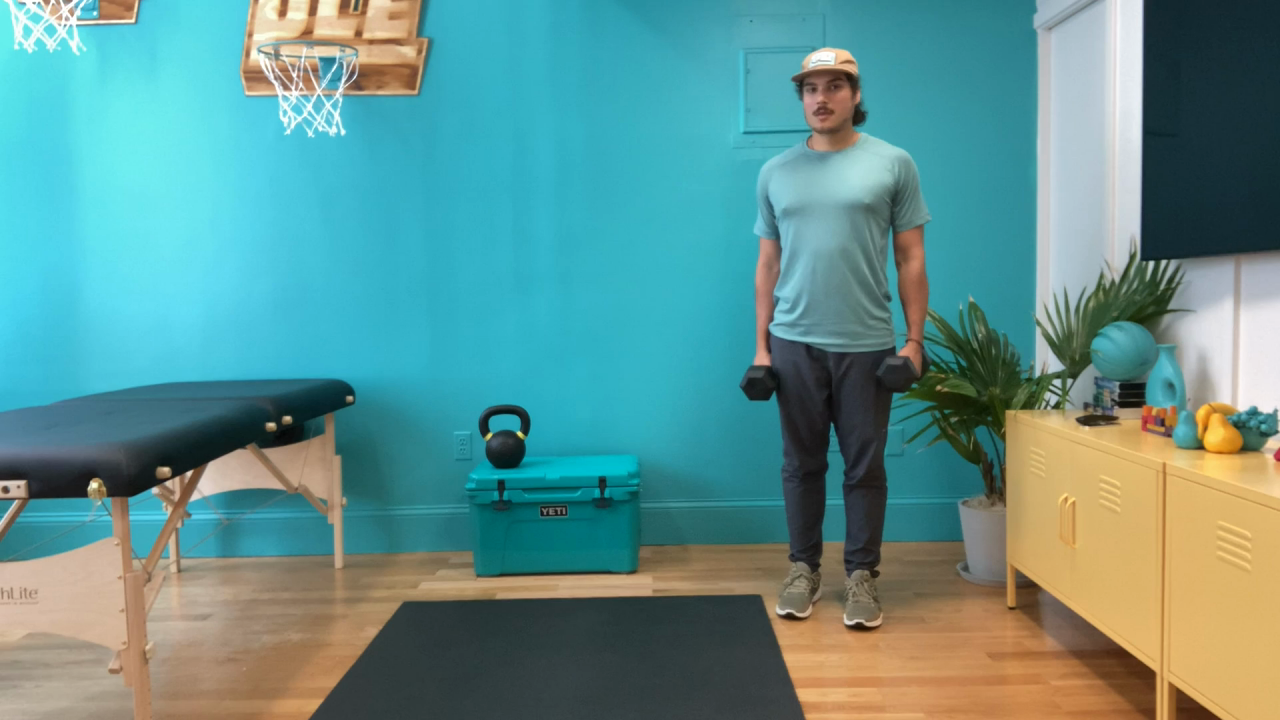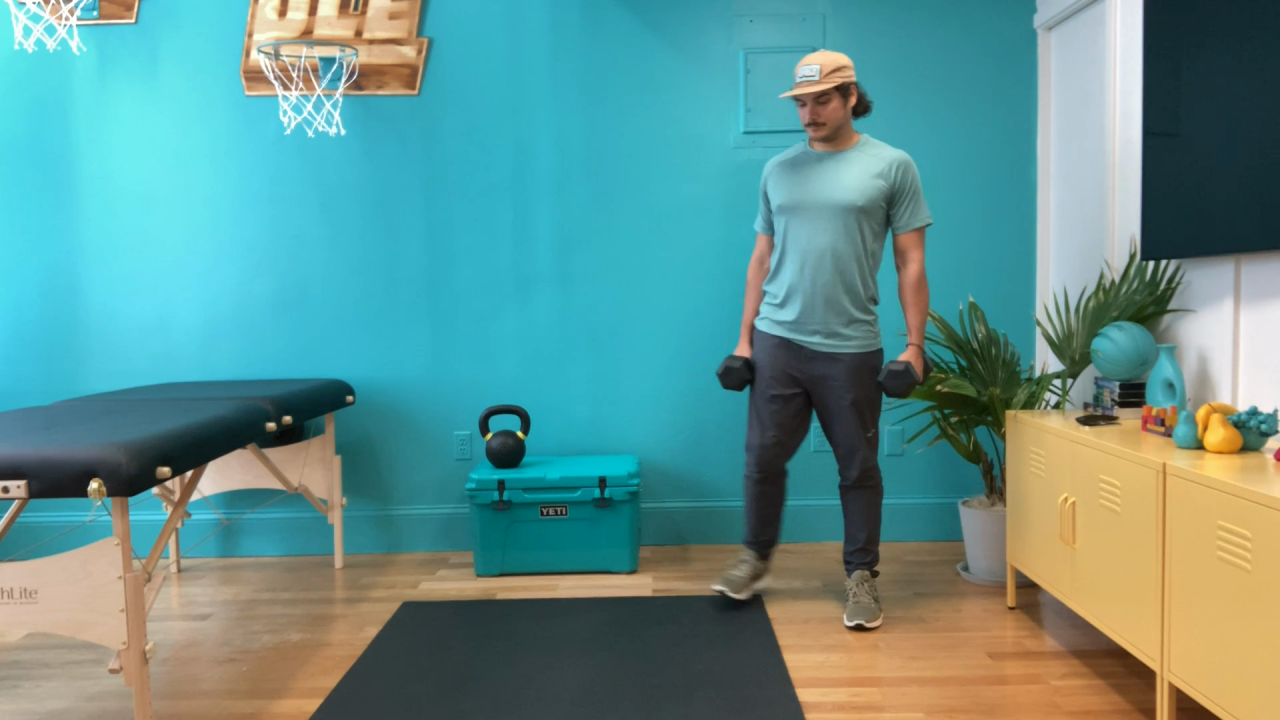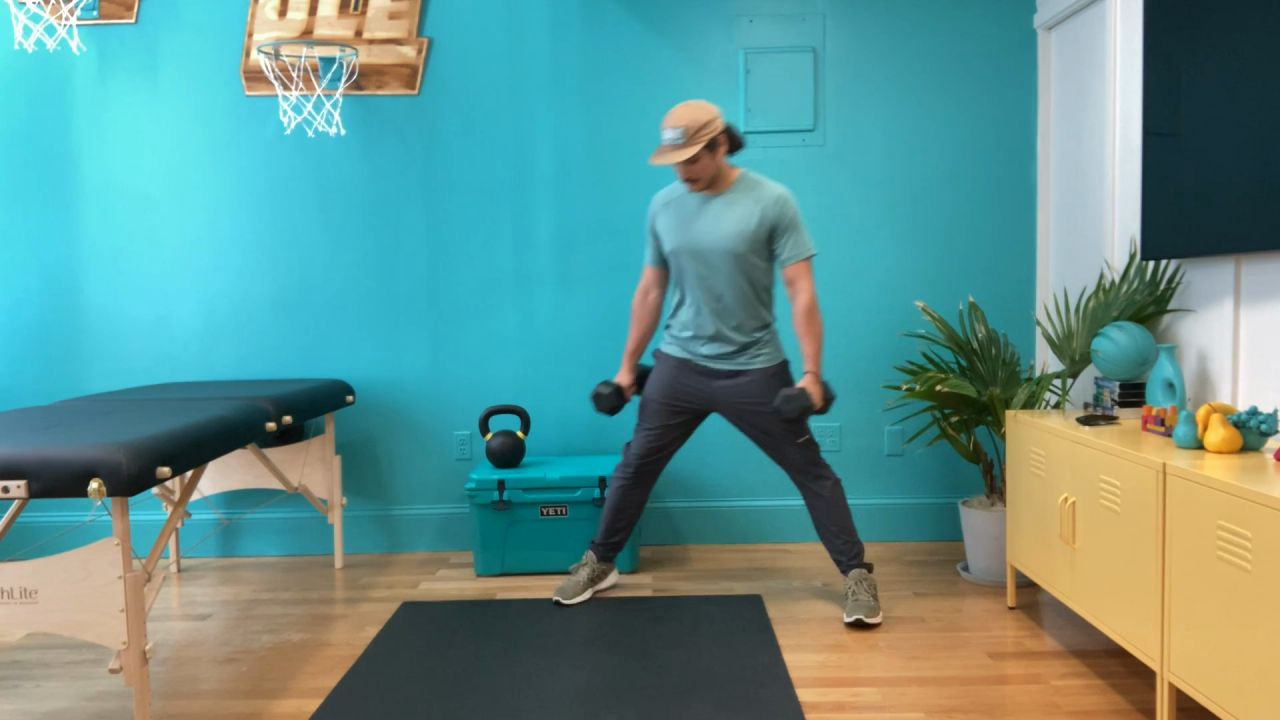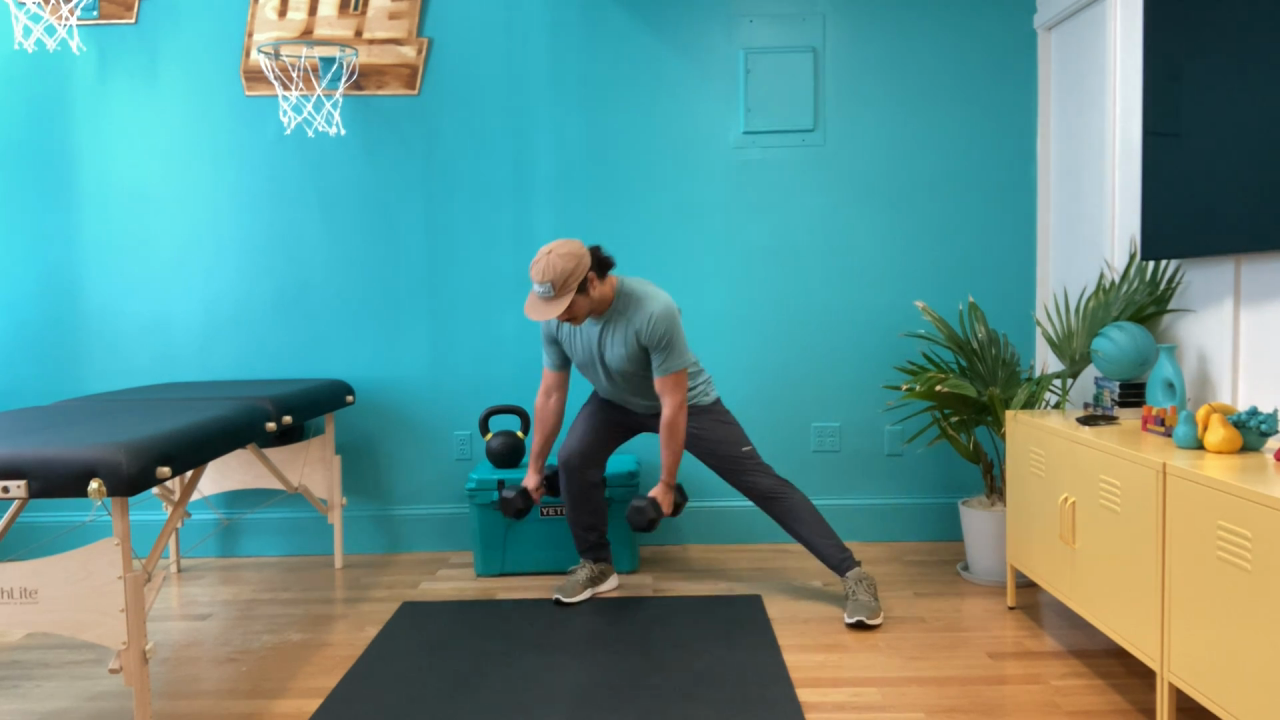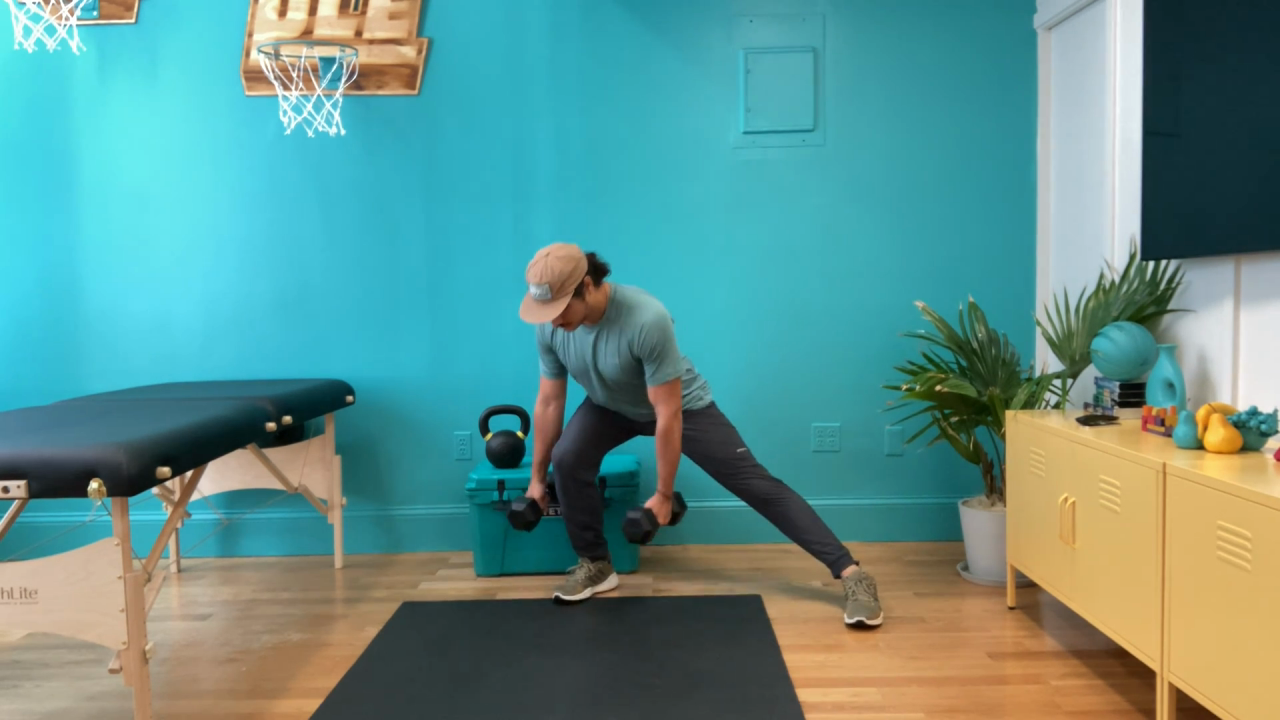
dt=0.5s
person 1, frame 1
left shoulder: (892, 164)
right shoulder: (776, 172)
left elbow: (910, 260)
right elbow: (768, 265)
left wrist: (915, 339)
right wrist: (762, 345)
left hip: (867, 346)
right hip: (795, 345)
left knee: (864, 464)
right knee: (802, 463)
left ankle: (861, 573)
right ankle: (804, 568)
person 1, frame 2
left shoulder: (892, 166)
right shoulder: (779, 169)
left elbow: (911, 262)
right elbow: (762, 259)
left wrist: (914, 343)
right wrist: (745, 336)
left hip: (850, 349)
right hip: (780, 342)
left knee: (857, 467)
right knee: (765, 456)
left ankle: (860, 575)
right ankle: (756, 557)
person 1, frame 3
left shoulder: (771, 202)
right shoulder: (662, 205)
left elbow: (802, 291)
right elbow: (650, 290)
left wrist: (811, 372)
right wrist: (627, 366)
left hip: (752, 369)
right hip: (681, 363)
left knee: (809, 468)
right knee: (638, 462)
left ankle: (857, 573)
right ankle: (599, 561)
person 1, frame 4
left shoulder: (653, 311)
right shoulder: (555, 320)
left elbow: (673, 404)
right elbow: (550, 394)
left wrist: (666, 484)
right wrist: (535, 468)
left hip: (687, 401)
right hip: (615, 401)
left knee: (760, 481)
right knee: (575, 461)
left ankle: (853, 574)
right ankle: (596, 564)
person 1, frame 5
left shoulder: (646, 320)
right shoulder: (549, 327)
left elbow: (667, 414)
right elbow: (548, 403)
left wrist: (663, 495)
right wrist: (536, 477)
left hip: (680, 405)
right hip: (609, 406)
left knee: (756, 483)
right knee: (569, 463)
left ankle: (850, 573)
right ankle: (595, 564)
